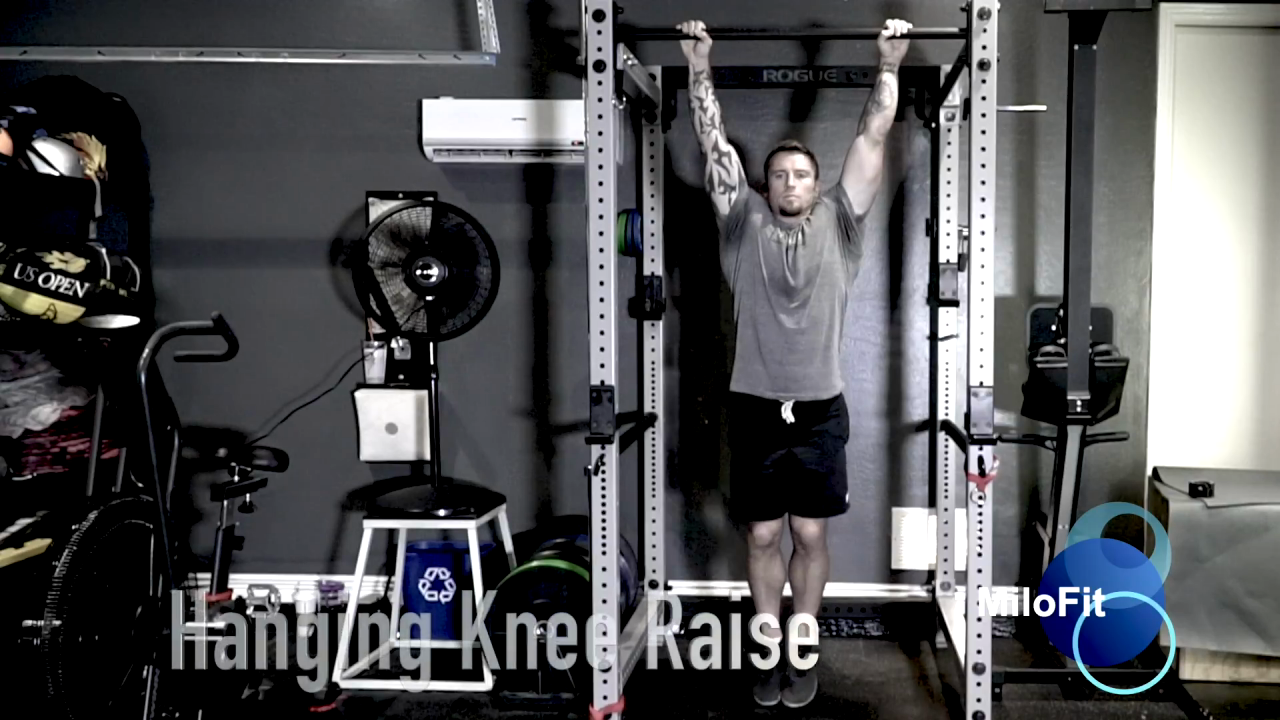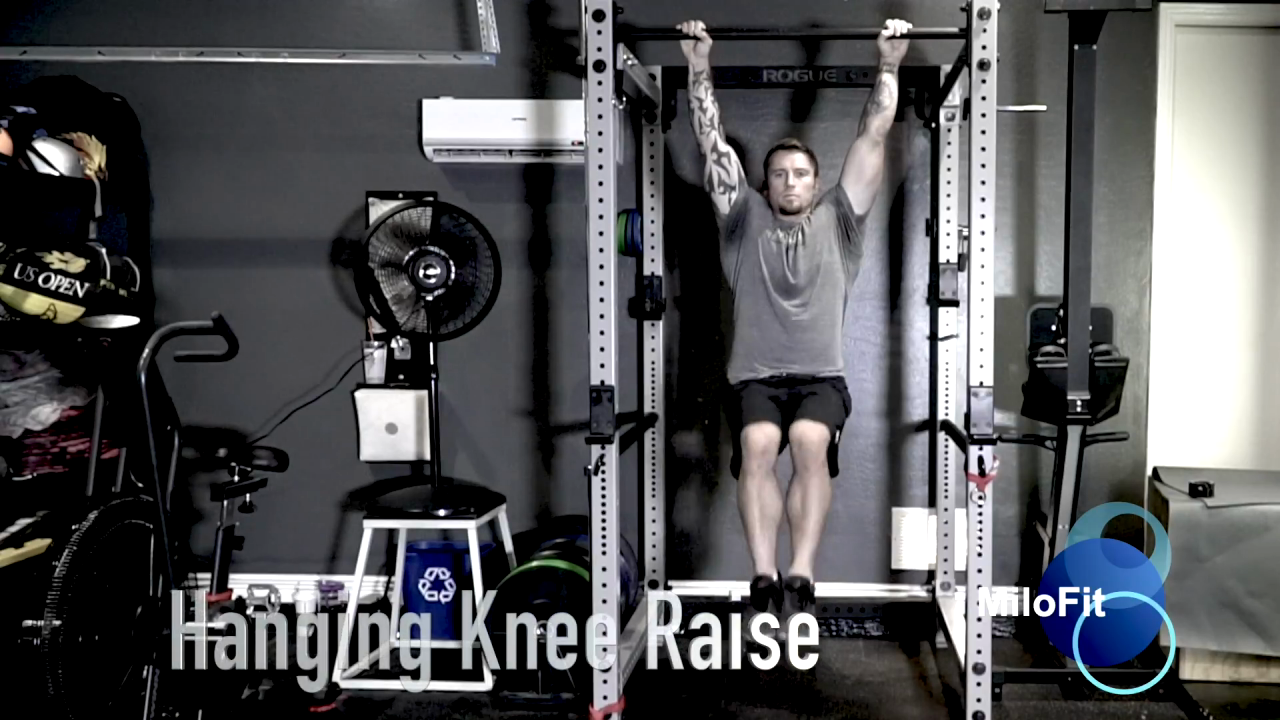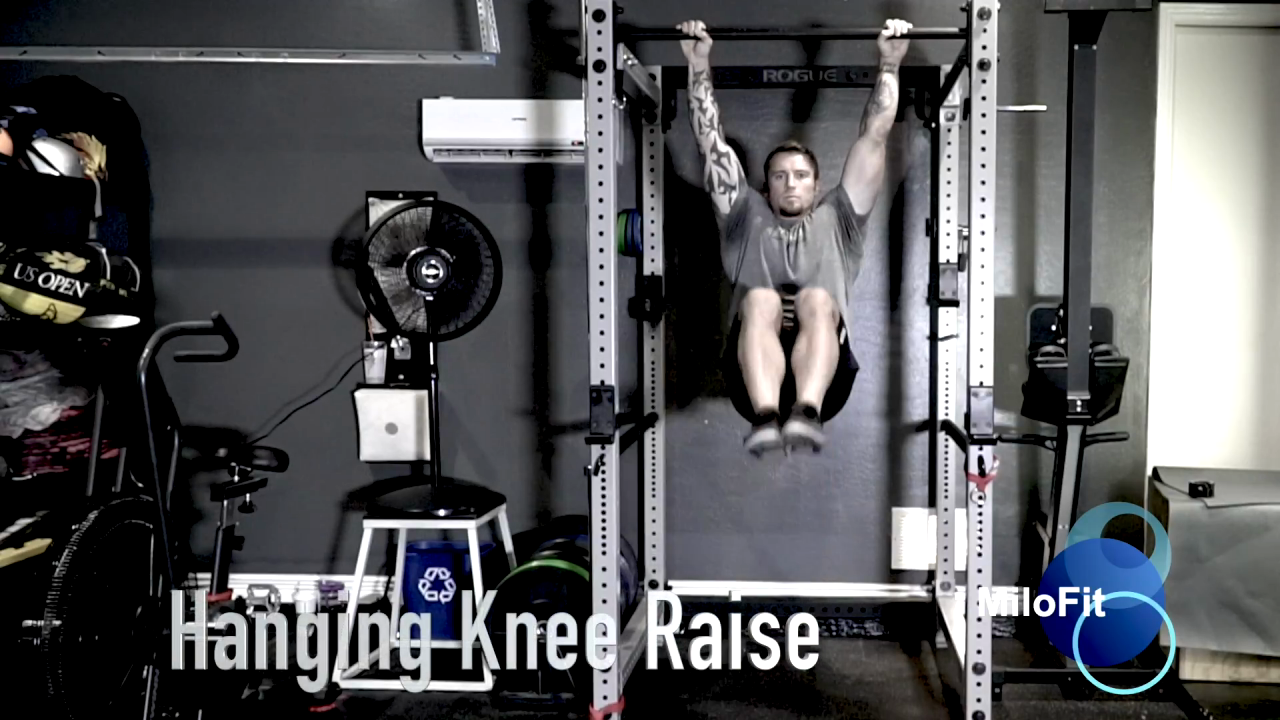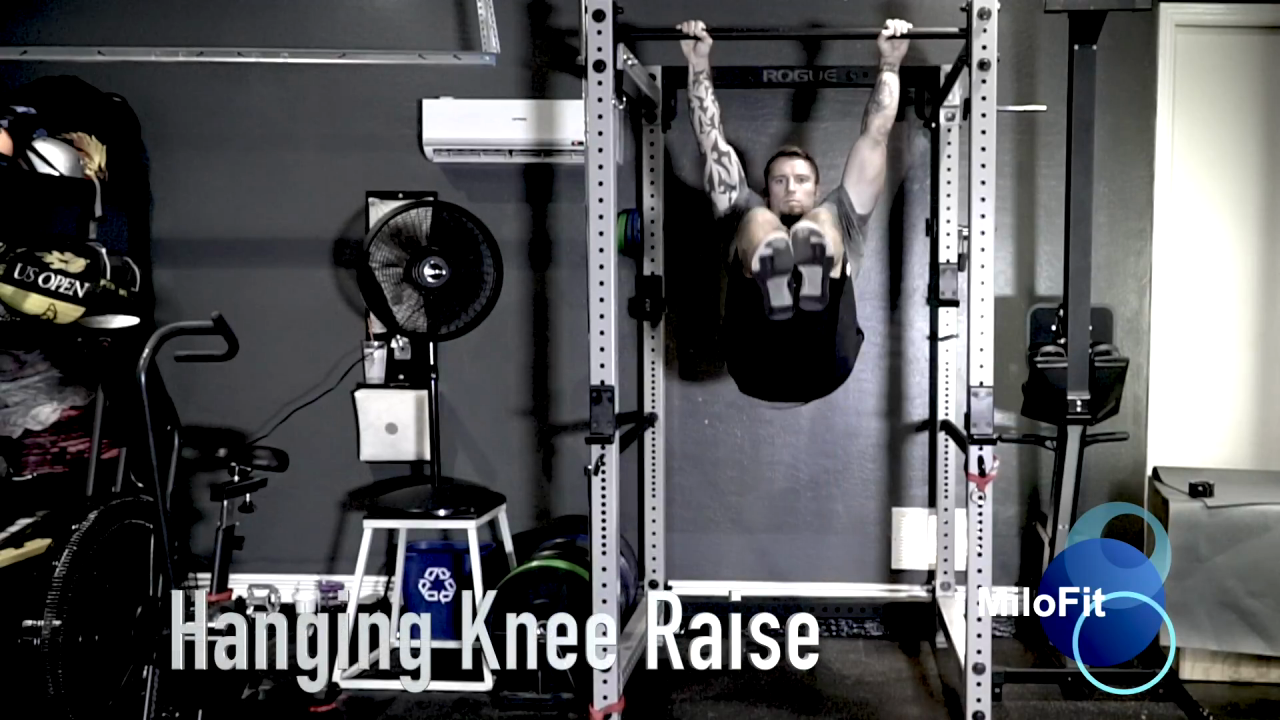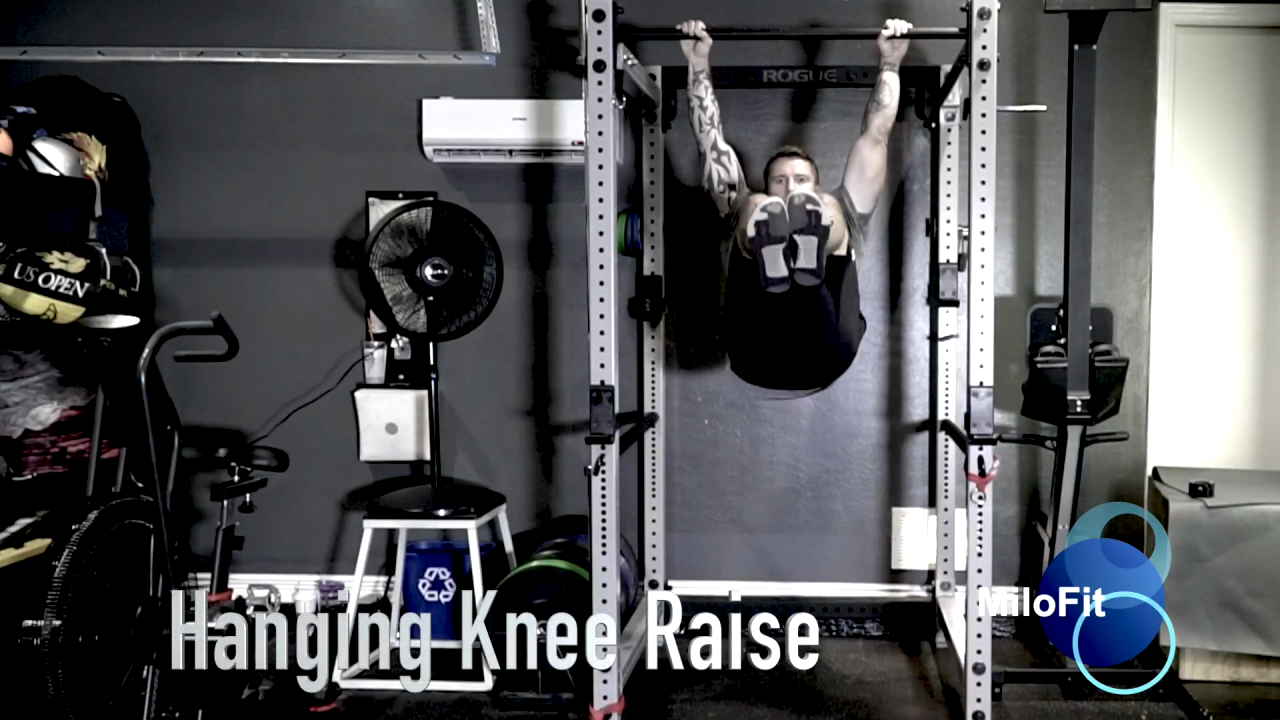
dt=0.2s
person 1, frame 1
left shoulder: (838, 219)
right shoulder: (743, 220)
left elbow: (871, 141)
right elbow: (715, 146)
left wrist: (889, 67)
right wrist: (699, 69)
left hip: (820, 408)
right hip: (755, 406)
left knee: (810, 534)
right knee: (762, 535)
left ankle: (804, 643)
right ankle: (769, 643)
person 1, frame 2
left shoulder: (838, 218)
right shoulder: (743, 218)
left elbow: (871, 140)
right elbow: (713, 144)
left wrist: (888, 67)
right wrist: (699, 69)
left hip: (819, 380)
right hip: (756, 379)
left knee: (809, 449)
right knee: (758, 450)
left ankle: (800, 585)
right ankle: (765, 584)
person 1, frame 3
left shoulder: (836, 218)
right shoulder: (746, 215)
left elbow: (874, 139)
right elbow: (712, 145)
left wrist: (889, 66)
right wrist: (698, 67)
left hip: (822, 335)
left knee: (816, 304)
right knee: (760, 304)
left ankle: (805, 416)
right ankle: (768, 419)
person 1, frame 4
left shoulder: (838, 215)
right shoulder: (748, 210)
left elbow: (874, 138)
right elbow: (712, 142)
left wrist: (889, 64)
right wrist: (699, 66)
left hip: (827, 353)
right hip: (752, 355)
left knee: (822, 225)
right knee: (759, 223)
left ankle: (812, 278)
right ankle: (772, 280)
person 1, frame 5
left shoulder: (838, 212)
right shoulder: (747, 211)
left elbow: (875, 137)
right elbow: (712, 142)
left wrist: (889, 65)
right wrist: (699, 66)
left hip: (825, 344)
right hip: (758, 345)
left knee: (826, 206)
right knee: (755, 208)
left ankle: (811, 250)
right ankle: (768, 244)
